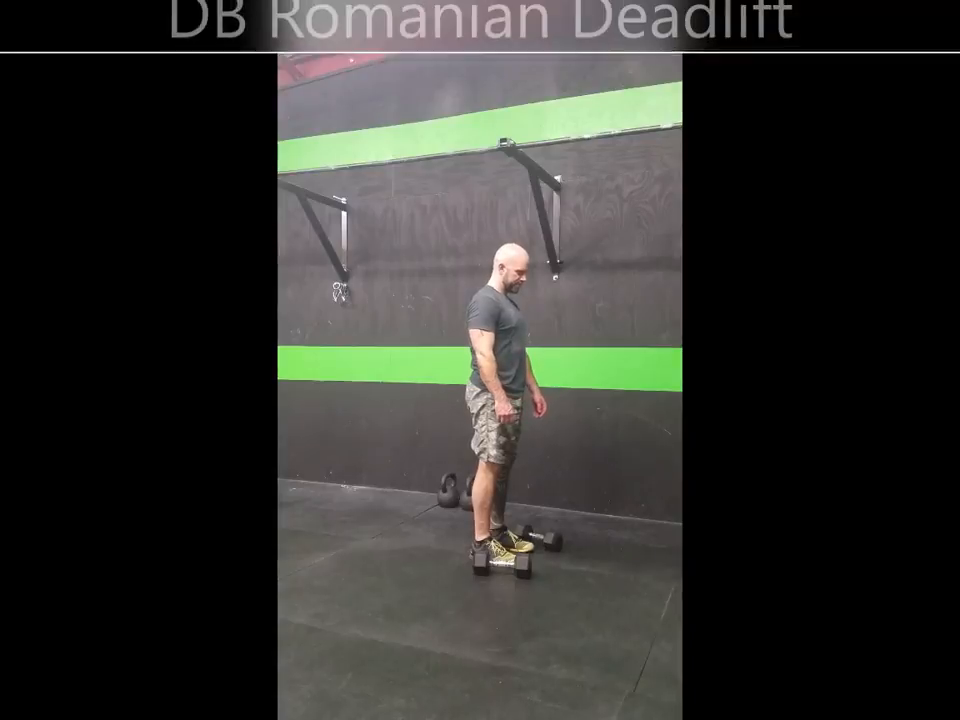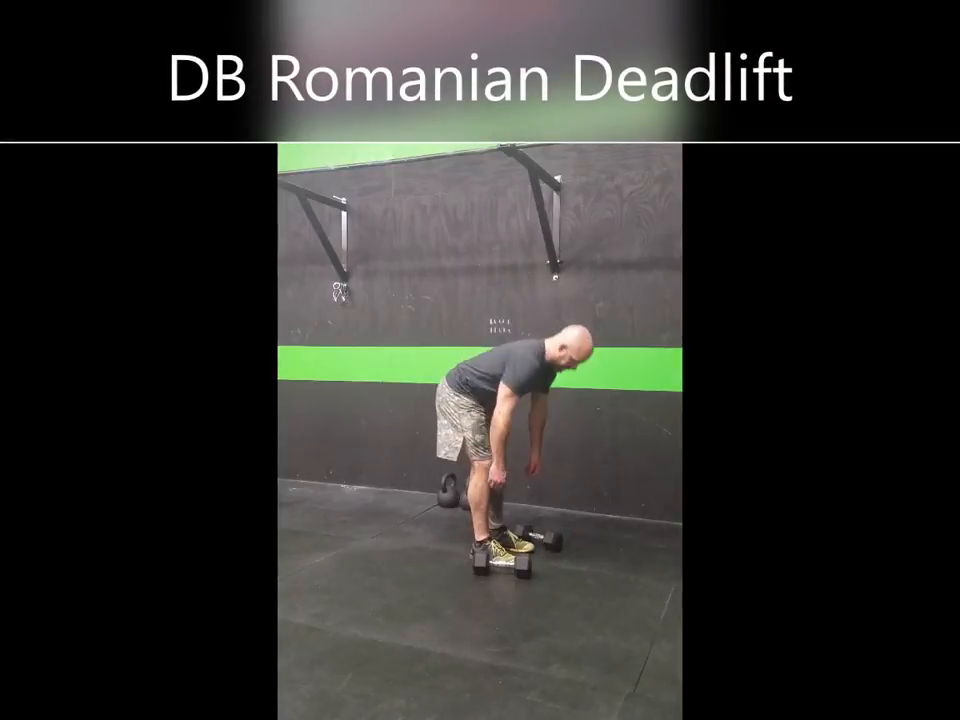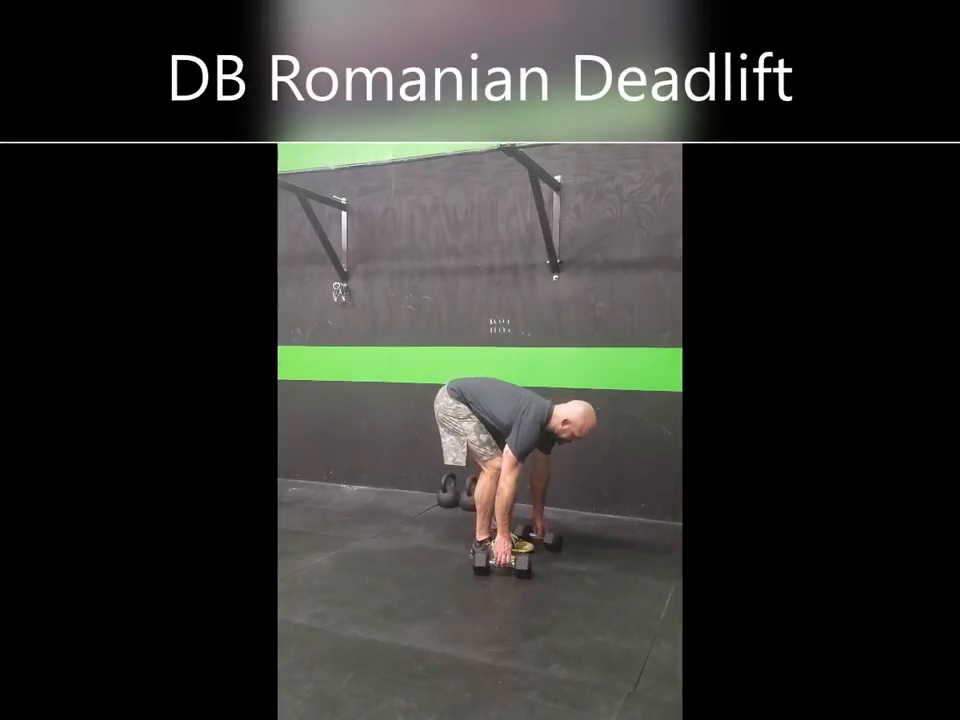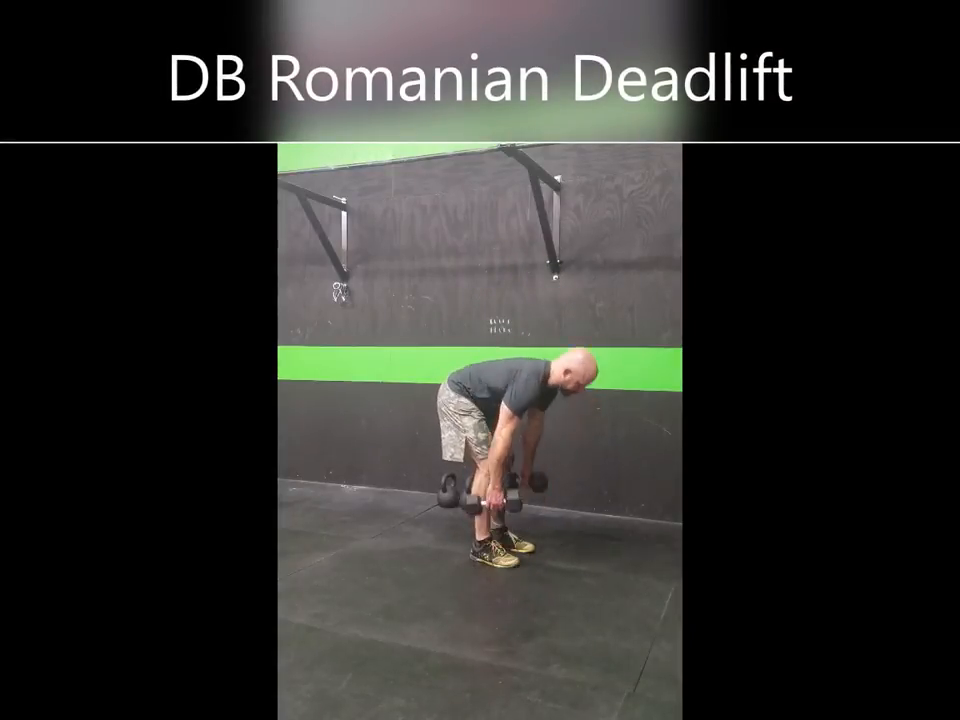
dt=0.7s
person 1, frame 1
left shoulder: (508, 303)
right shoulder: (485, 301)
right elbow: (483, 354)
left wrist: (534, 389)
right wrist: (499, 399)
left hip: (510, 396)
right hip: (491, 397)
left knee: (503, 466)
right knee: (490, 466)
left ankle: (498, 530)
right ankle: (481, 541)
person 1, frame 2
left shoulder: (546, 364)
right shoulder: (526, 361)
left elbow: (538, 408)
right elbow: (502, 414)
left wrist: (535, 451)
right wrist: (498, 465)
left hip: (479, 399)
right hip: (457, 395)
left knee: (493, 462)
right knee: (483, 464)
left ankle: (497, 530)
right ankle: (482, 543)
person 1, frame 3
left shoulder: (548, 421)
right shoulder: (530, 424)
left elbow: (541, 471)
right elbow: (507, 482)
left wrist: (538, 515)
right wrist: (502, 536)
left hip: (470, 401)
right hip: (453, 403)
left knee: (505, 466)
right knee: (494, 466)
left ankle: (496, 533)
right ankle: (482, 543)
person 1, frame 4
left shoulder: (547, 384)
right shoulder: (528, 382)
left elbow: (534, 426)
right elbow: (503, 435)
left wrist: (527, 469)
right wrist: (494, 488)
left hip: (481, 400)
right hip: (458, 396)
left knee: (504, 462)
right knee: (486, 464)
left ankle: (499, 532)
right ankle: (482, 545)
